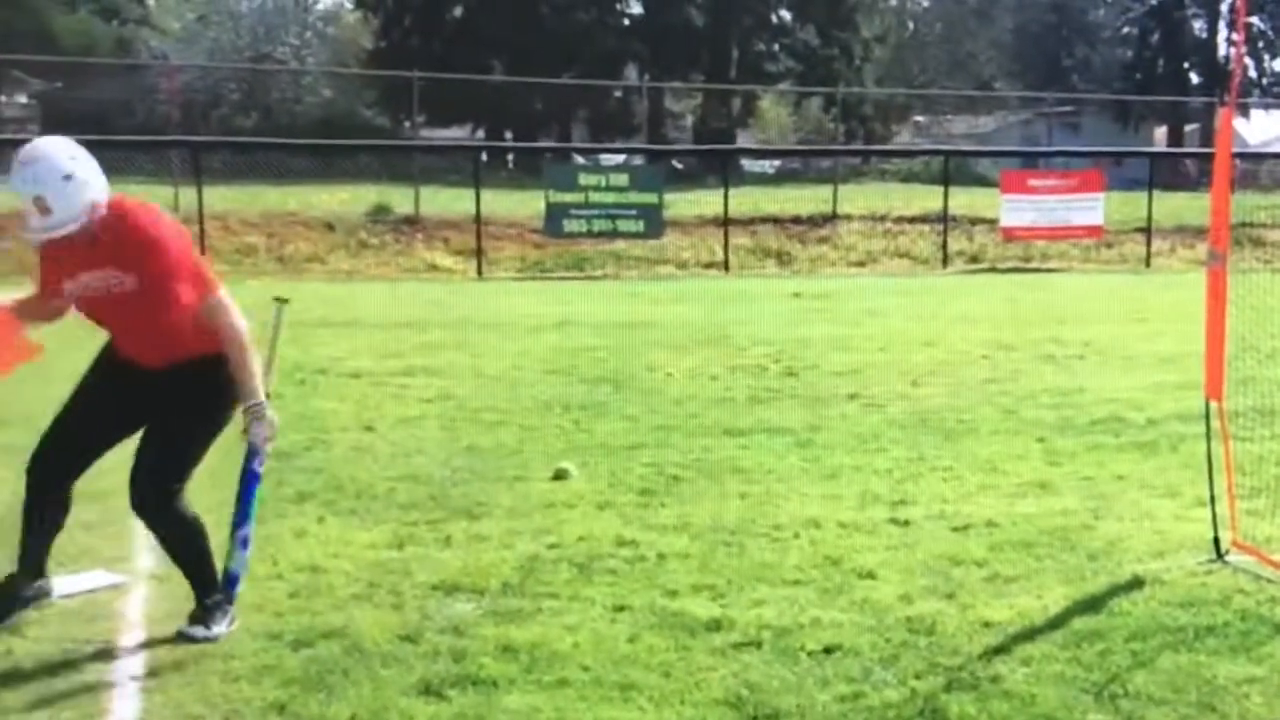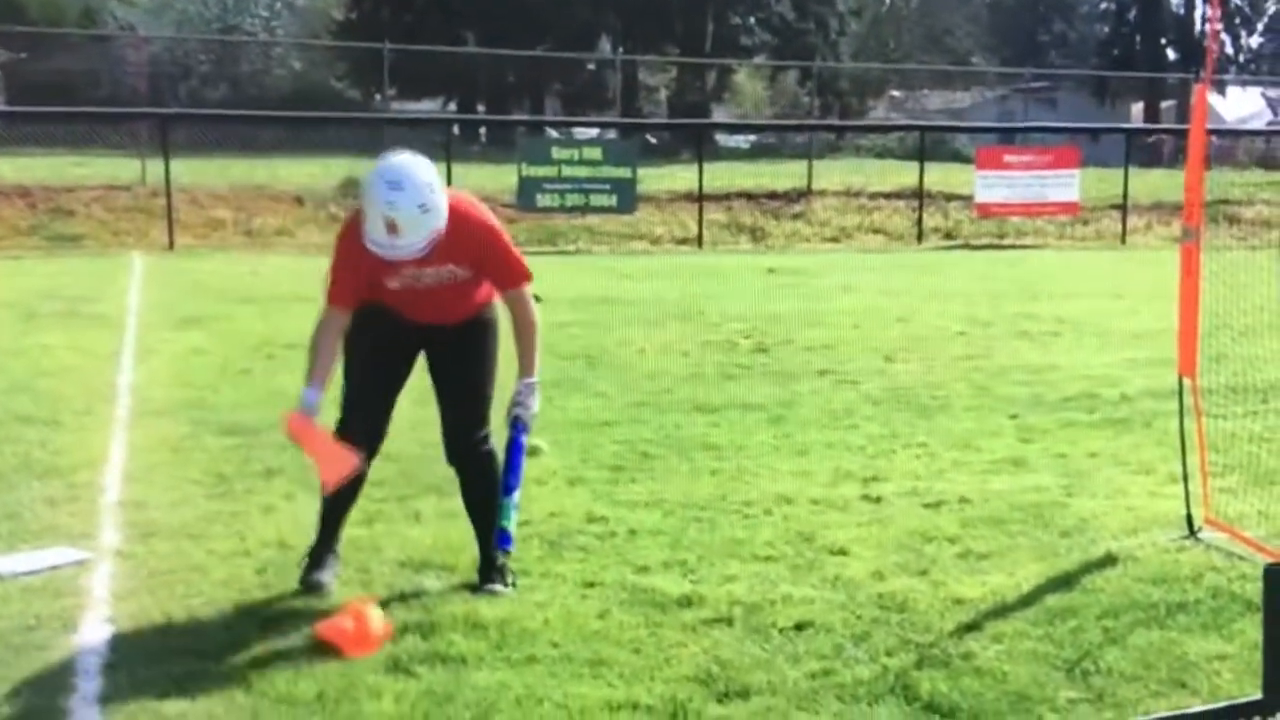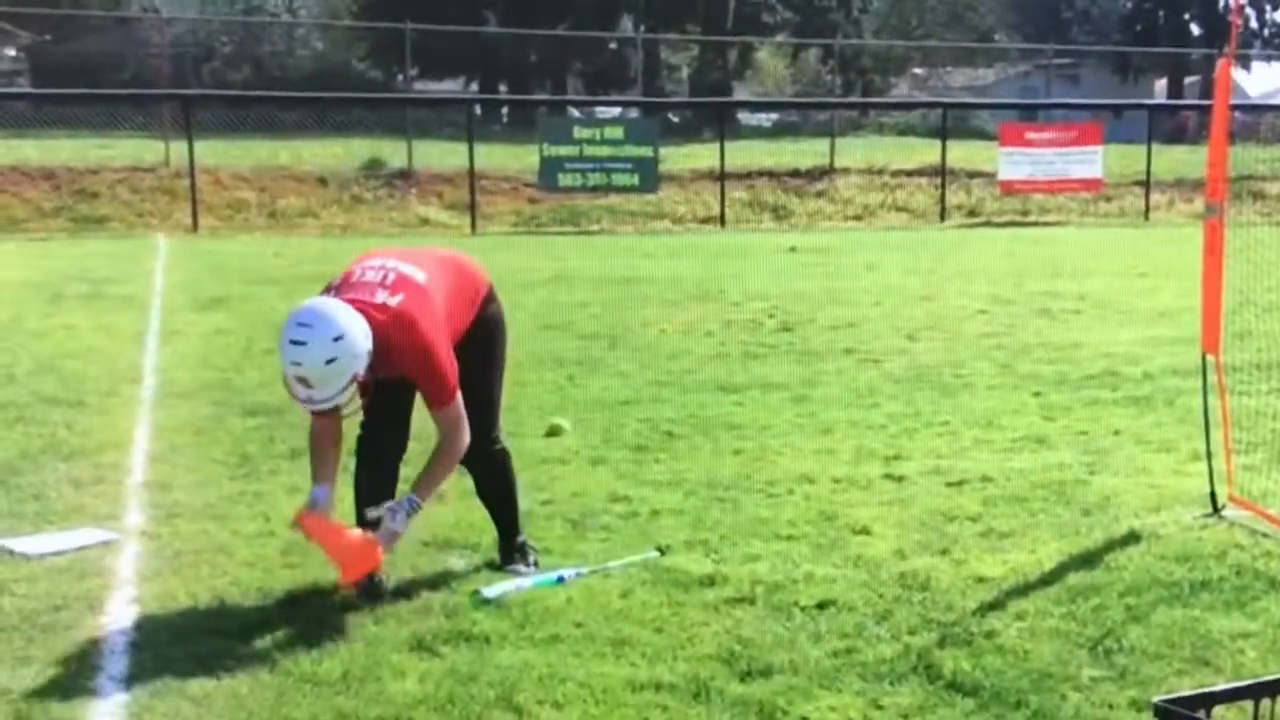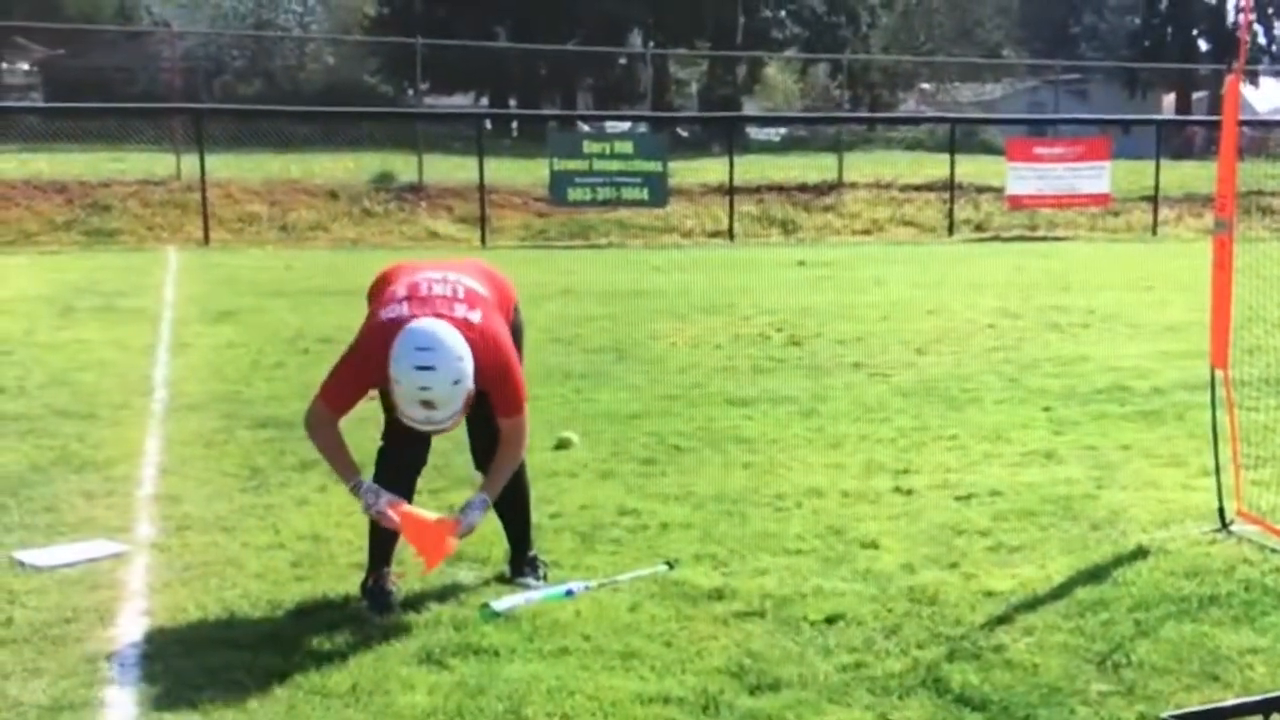
dt=1s
person 1, frame 1
left shoulder: (148, 233)
right shoulder: (57, 244)
left elbow: (222, 315)
right elbow: (52, 303)
left wrist: (255, 405)
left hip: (203, 371)
right hip: (132, 362)
left knee: (154, 493)
right knee: (49, 464)
left ankle: (215, 600)
person 1, frame 2
left shoulder: (475, 225)
right shoulder: (361, 233)
left elbow: (520, 301)
right elbow: (336, 316)
left wrist: (528, 382)
right wrist: (313, 394)
left hip: (464, 321)
right hip: (385, 316)
left knee: (469, 441)
right knee: (358, 430)
left ankle: (493, 557)
right ankle: (324, 546)
person 1, frame 3
left shoulder: (417, 337)
right shoulder: (319, 341)
left elbow: (456, 436)
right elbow: (324, 421)
left wrist: (409, 506)
right wrist: (321, 491)
left knee: (480, 441)
right knee: (379, 441)
left ankle: (513, 545)
person 1, frame 4
left shoulder: (493, 348)
right shoulder: (376, 345)
left elbow: (515, 439)
right elbow: (318, 420)
left wrist: (481, 502)
right wrist: (361, 488)
right hip: (401, 317)
left knee: (493, 447)
right knee: (403, 449)
left ankle: (524, 557)
right ankle: (377, 573)
